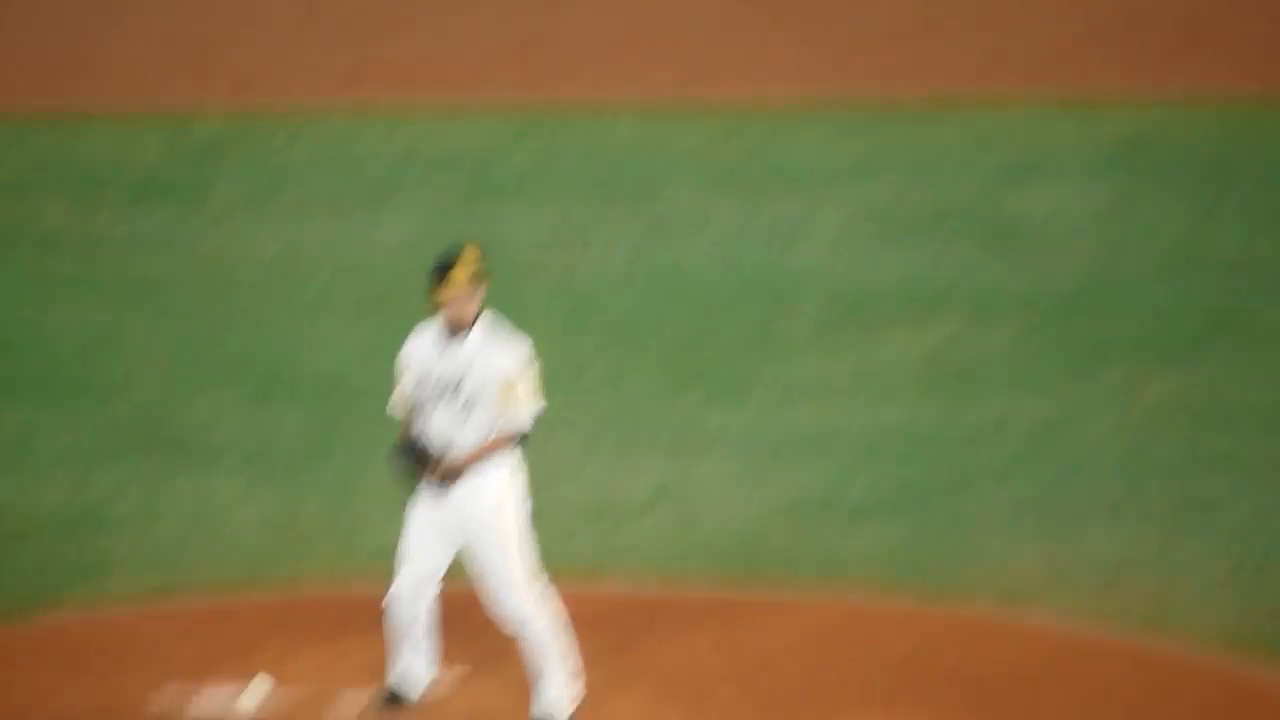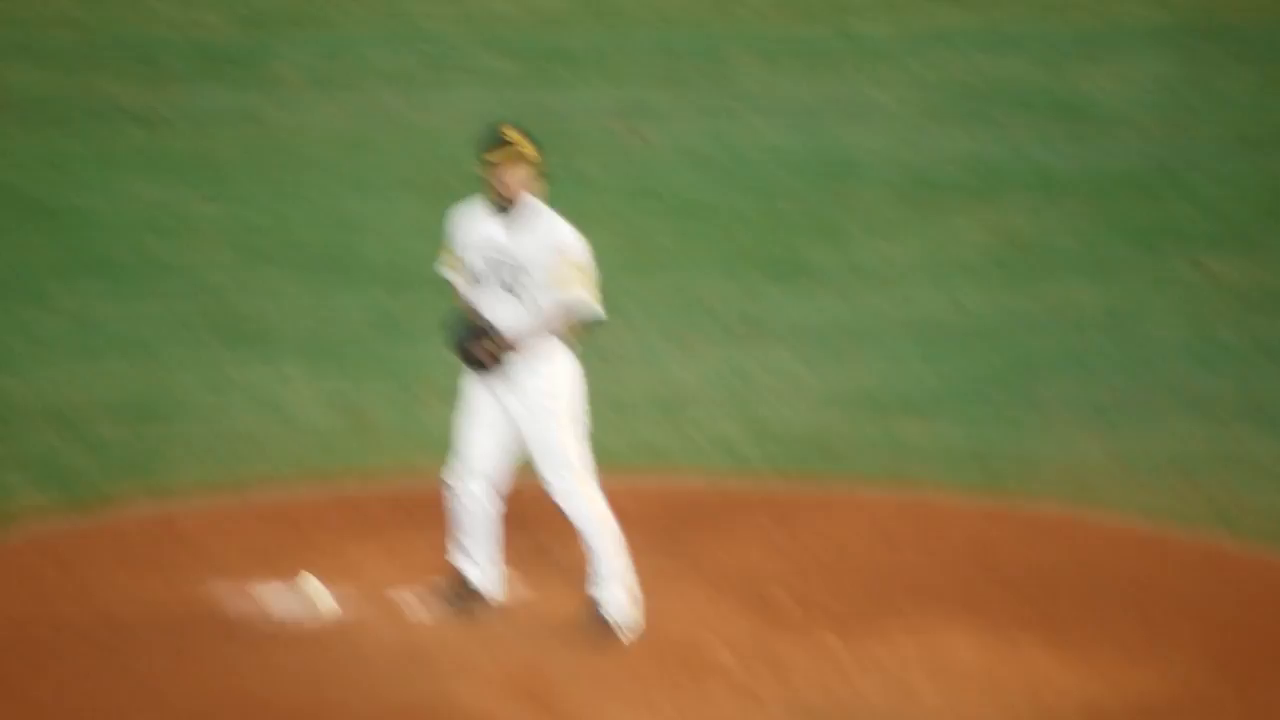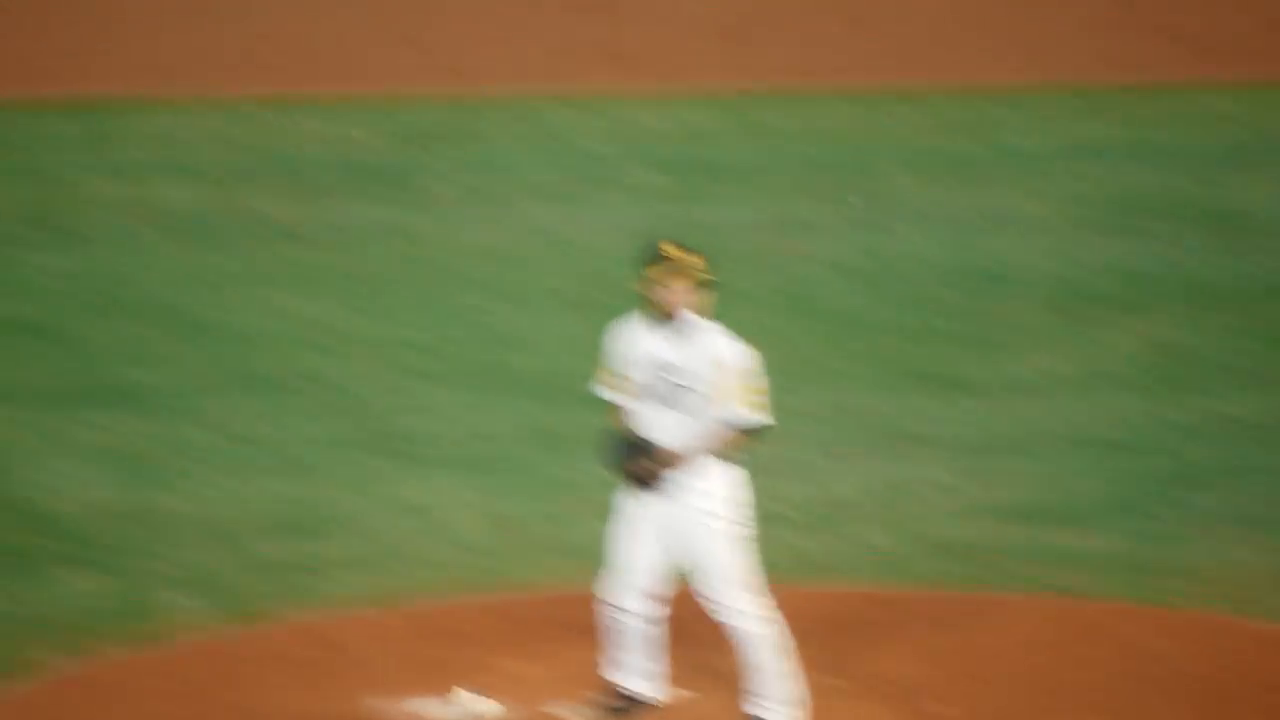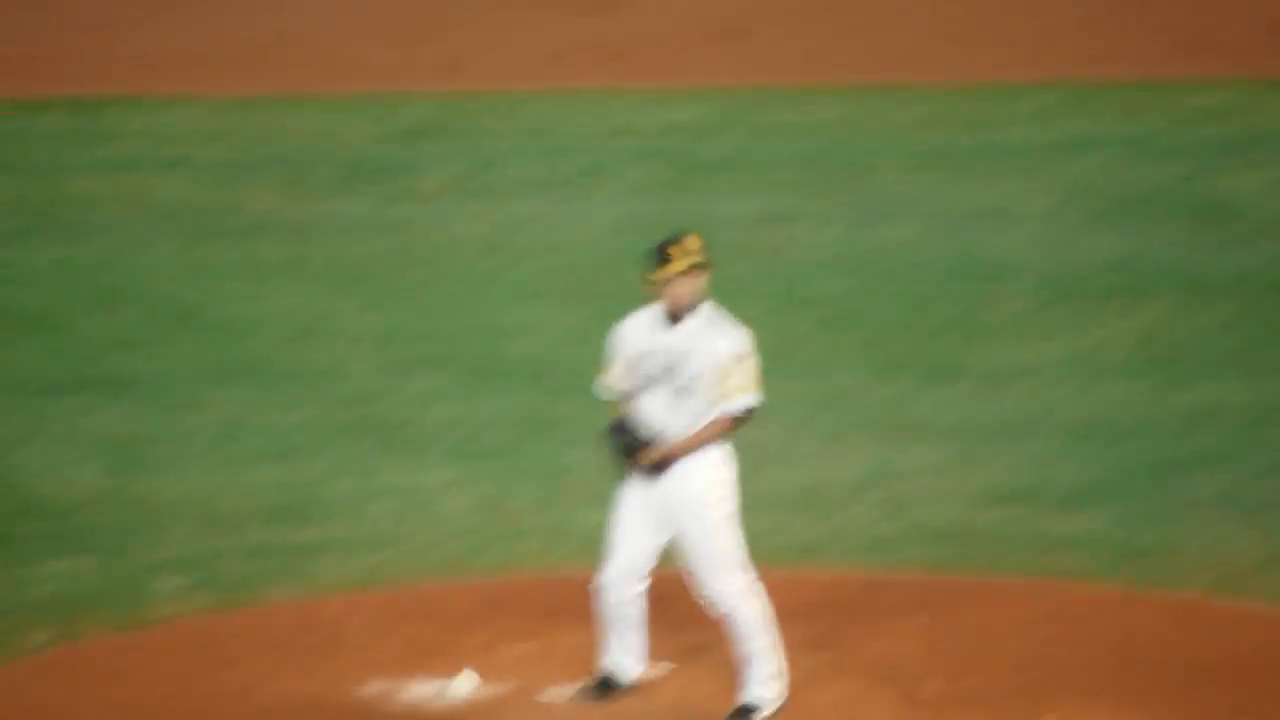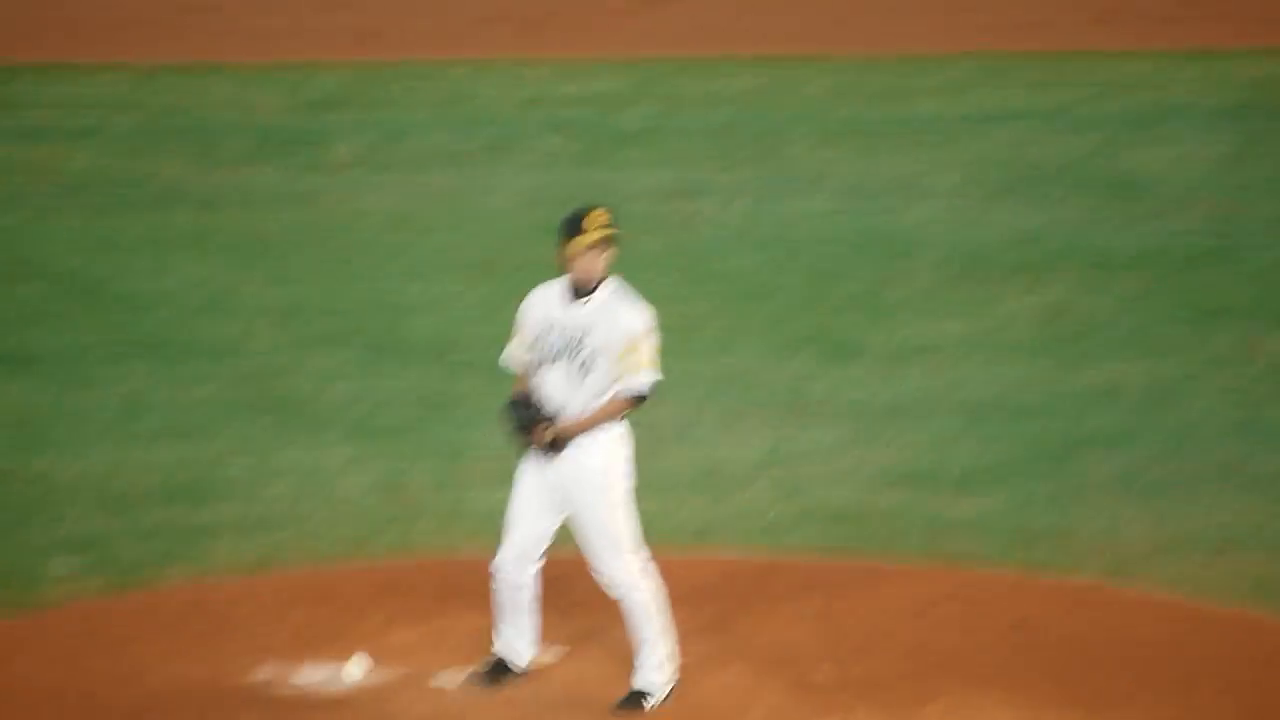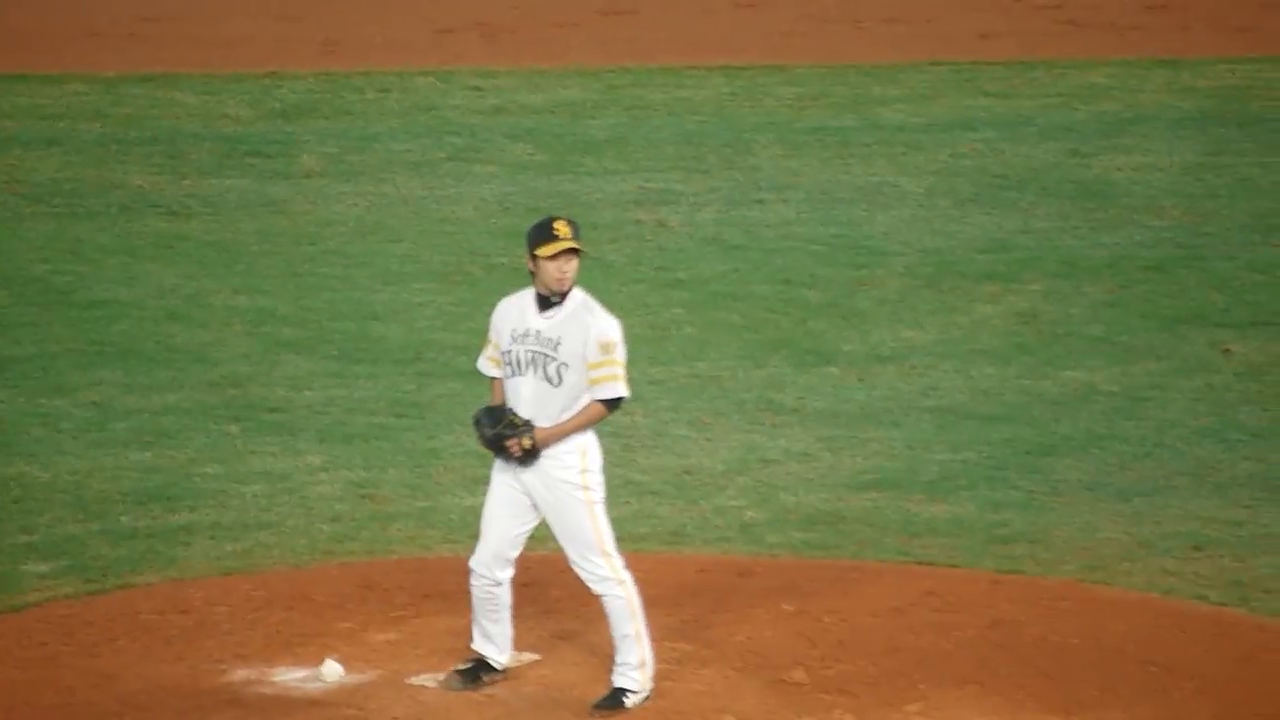
dt=0.2s
person 1, frame 1
left shoulder: (505, 351)
right shoulder: (416, 346)
left elbow: (518, 425)
left wrist: (461, 462)
right wrist: (418, 451)
left hip: (488, 483)
right hip: (434, 487)
left knee: (517, 594)
right knee: (407, 590)
right ankle: (409, 678)
person 1, frame 2
left shoulder: (555, 233)
right shoulder: (464, 221)
left elbow: (577, 310)
left wrist: (515, 344)
right wrist: (471, 332)
left hip: (541, 367)
right hip: (486, 370)
left knee: (572, 485)
right knee: (470, 477)
left ankle: (617, 599)
right ankle: (478, 577)
person 1, frame 3
left shoulder: (723, 349)
right shoulder: (626, 336)
left elbow: (743, 427)
left wrist: (678, 459)
right wrist: (631, 450)
left hip: (706, 485)
right hip: (647, 485)
left knee: (737, 602)
right knee: (626, 591)
person 1, frame 4
left shoulder: (725, 338)
right shoulder: (630, 330)
left elbow: (737, 412)
left wrist: (676, 448)
left hip: (699, 471)
right hip: (645, 472)
left knee: (728, 584)
right knee: (618, 577)
right ankle: (622, 668)
person 1, frame 5
left shoulder: (628, 313)
right shoulder: (538, 302)
left elbow: (636, 391)
left wrist: (572, 427)
left hip: (596, 450)
right hip: (541, 451)
left knee: (621, 567)
right knee: (512, 559)
left ankle: (656, 674)
right ankle: (514, 654)
person 1, frame 6
left shoulder: (597, 323)
right shoulder: (507, 311)
left elbow: (608, 399)
left wrist: (545, 435)
left hip: (567, 457)
right hip: (513, 457)
left knee: (603, 570)
right knee: (487, 563)
left ankle: (634, 676)
right ankle: (491, 657)
